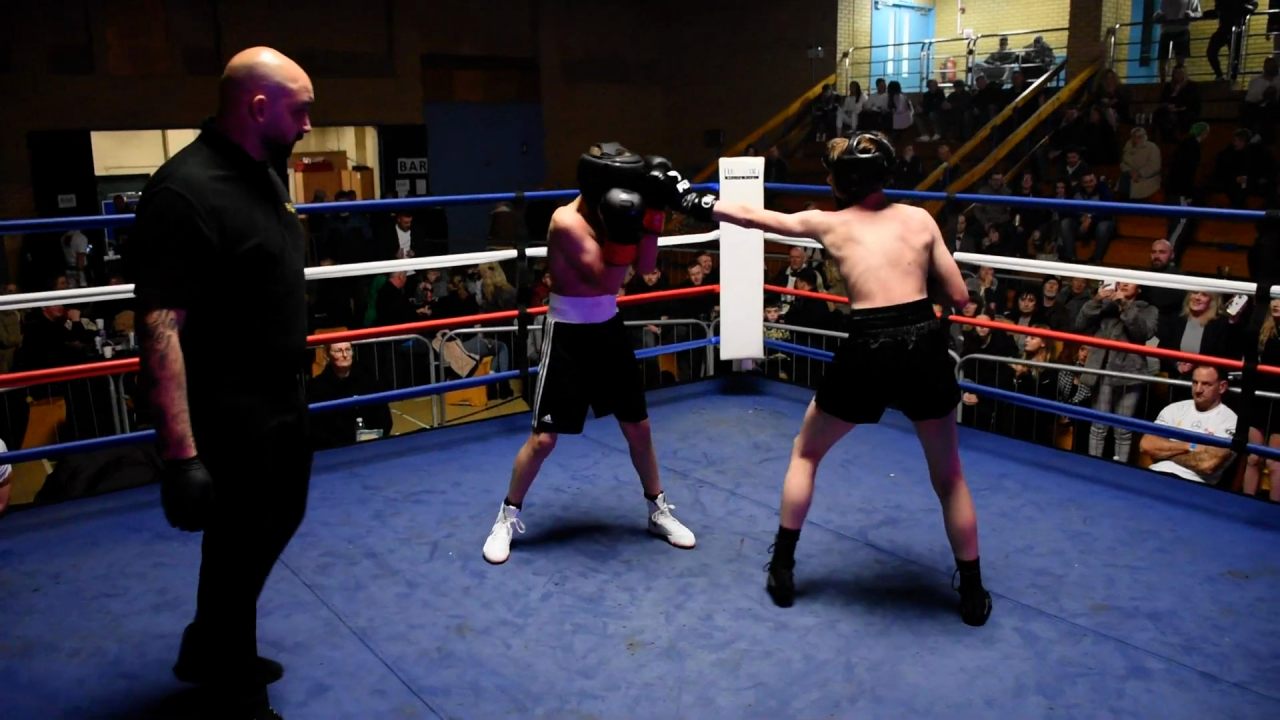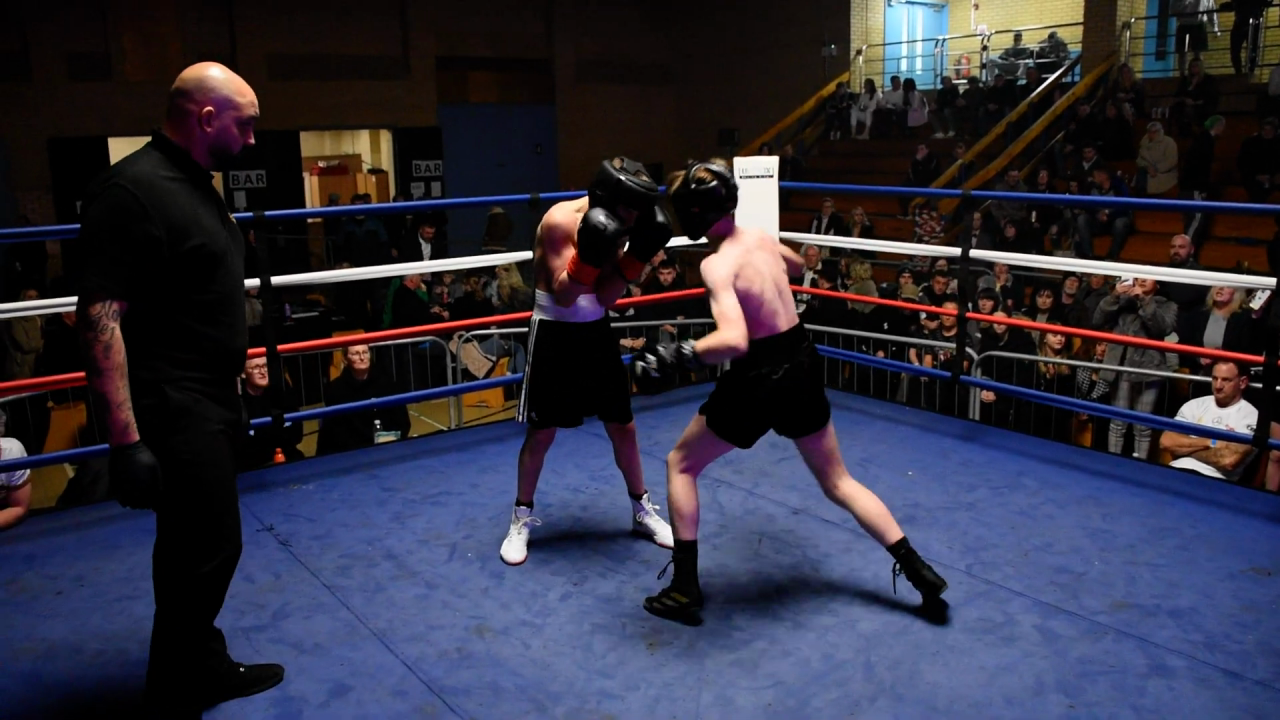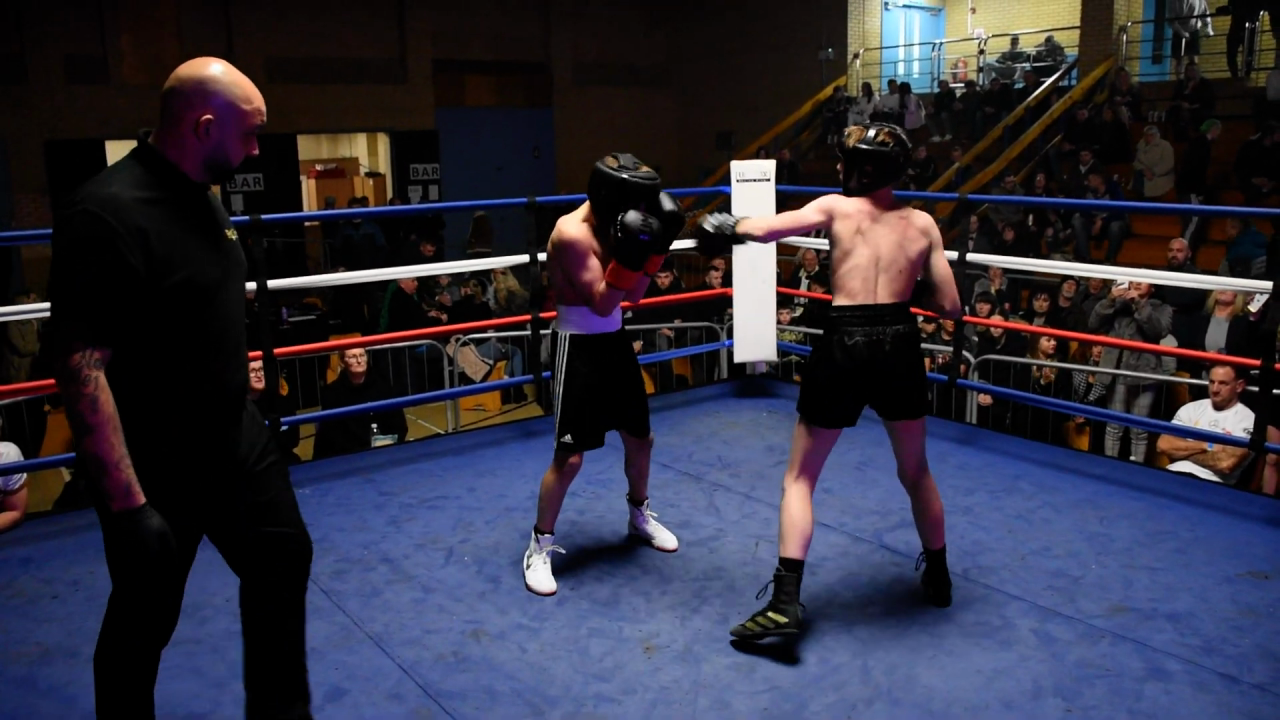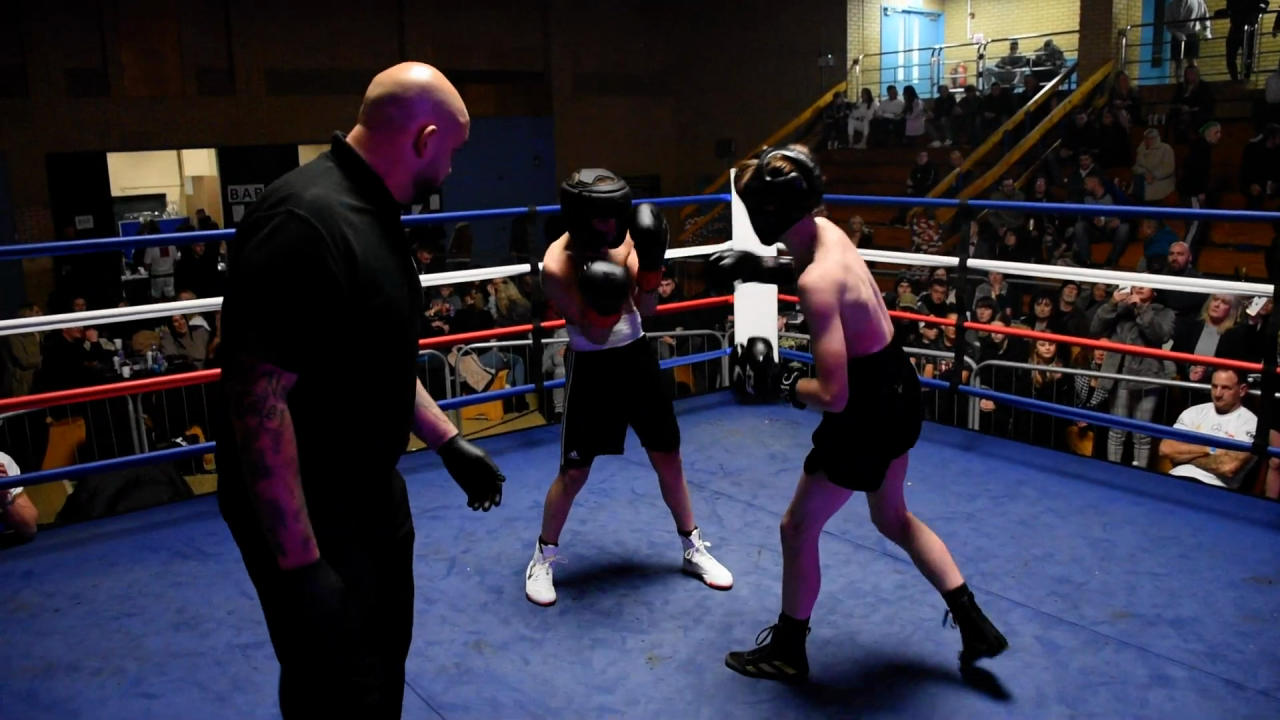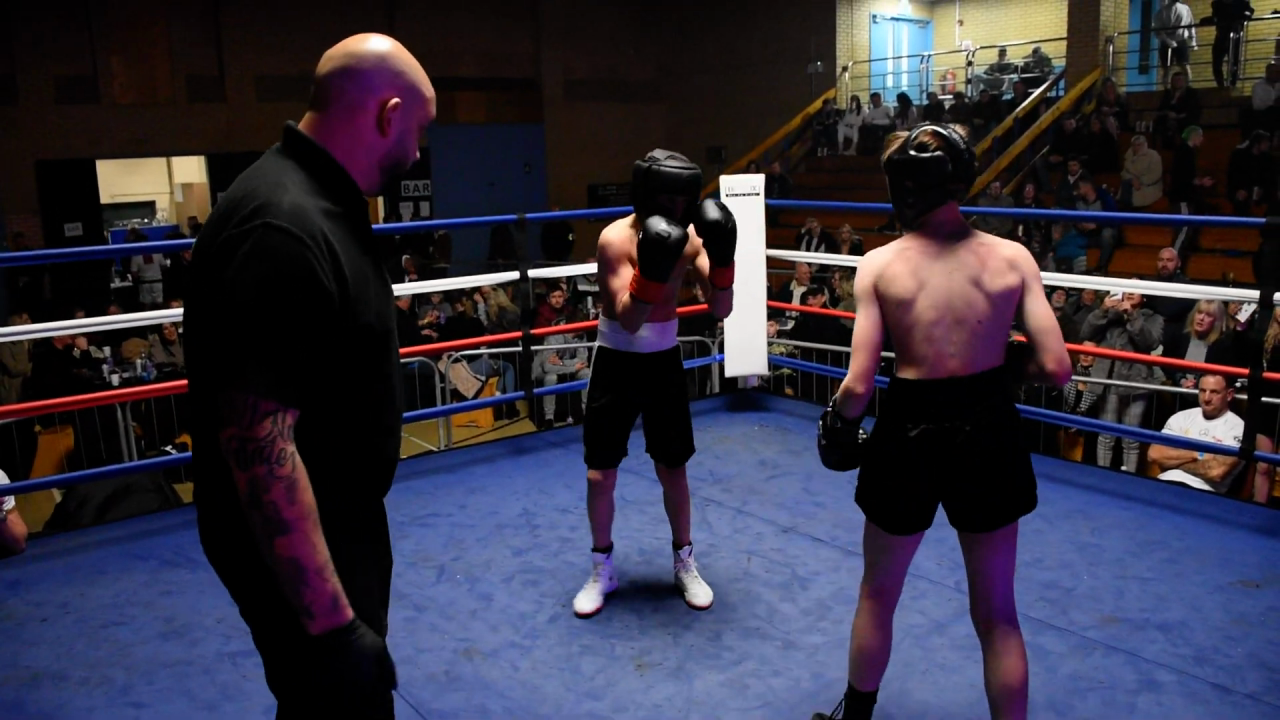
dt=0.7s
person 1, frame 1
left shoulder: (266, 175)
right shoulder: (185, 191)
right elbow: (160, 329)
left wrist: (292, 382)
right wrist: (181, 452)
left hip: (274, 399)
right hip: (227, 410)
left knee: (277, 523)
right knee: (237, 546)
left ankle: (209, 652)
person 1, frame 2
left shoulder: (197, 185)
right shoulder: (132, 189)
right elbow: (100, 319)
left wrist: (234, 399)
right wrist: (125, 438)
left hip: (208, 401)
right hip: (171, 409)
left knee: (190, 544)
right knee: (210, 550)
person 1, frame 3
left shoulder: (203, 197)
right shoulder: (108, 215)
right elbow: (81, 372)
right wrist: (131, 502)
left hip: (236, 433)
right hip: (154, 458)
left knee: (282, 564)
right knee: (144, 617)
person 1, frame 4
left shoulder: (375, 213)
right shoulder: (307, 221)
right elbow: (259, 396)
left wrist: (449, 442)
right wrist: (299, 561)
left hip: (370, 489)
right hip: (308, 510)
left knee: (383, 653)
person 1, frame 5
left shoulder: (325, 210)
right shoulder: (281, 232)
right elbow: (258, 446)
right wrist: (330, 623)
left hip: (337, 522)
right hip: (302, 545)
person 2, frame 1
left shoulder: (829, 223)
right shoulder: (919, 220)
left elbow: (752, 217)
right elbow: (959, 296)
left wrist: (692, 199)
left hip: (868, 350)
right hip: (925, 345)
left knee: (805, 455)
right knee: (948, 476)
left ankle: (781, 571)
right ankle: (973, 592)
person 2, frame 2
left shoulder: (719, 265)
right shoulder: (761, 237)
left elbow: (734, 340)
right elbow: (796, 266)
left wrist: (674, 355)
left hip: (760, 378)
right hip: (800, 369)
left knee: (681, 464)
right knee: (838, 483)
left ankle: (685, 587)
right ankle: (918, 570)
person 2, frame 3
left shoulder: (838, 209)
right shoulder: (923, 224)
left elbow: (764, 227)
right elbow: (949, 305)
left wrist: (717, 229)
left hip: (843, 352)
right hip: (901, 348)
left knee: (799, 479)
right knee: (915, 474)
left ankle: (784, 606)
right ankle: (937, 578)
person 2, frame 4
left shoulder: (817, 280)
right shoulder: (824, 230)
left elbow: (834, 396)
left wrist: (777, 382)
right wrist: (761, 265)
left hip: (869, 411)
right hip: (888, 401)
left knee: (798, 527)
right knee: (893, 519)
left ankle: (787, 649)
right ankle: (975, 625)
person 2, frame 5
left shoulder: (880, 266)
right shoulder: (1012, 258)
left elbow: (858, 386)
right elbow: (1055, 369)
left wrist: (838, 422)
right wrist: (998, 365)
left hip: (910, 438)
right hip: (988, 437)
left knee: (878, 593)
right knee: (995, 612)
person 3, frame 1
left shoulder: (610, 215)
right shoulder: (568, 222)
left elbow: (645, 266)
right elbow: (614, 279)
left wrist: (653, 209)
right wrist: (621, 234)
left hip: (608, 329)
right hip: (569, 336)
left knee: (638, 427)
right knee: (544, 437)
left ankle: (659, 510)
right ankle: (508, 517)
person 3, frame 2
left shoulder: (609, 227)
right shoulder: (560, 220)
left elbow: (607, 298)
right elbow: (564, 294)
left wrist: (640, 251)
right wrist: (591, 253)
left hip: (595, 331)
right hip: (554, 333)
left knee: (623, 428)
right knee: (541, 433)
left ankle: (643, 510)
right ankle: (522, 519)
person 3, frame 3
left shoulder: (613, 226)
right shoulder: (572, 233)
left elbow: (633, 296)
right elbow: (602, 305)
left wrist: (654, 245)
right wrist: (627, 259)
left hip: (614, 342)
right hip: (579, 348)
left knee: (639, 437)
right knee: (570, 457)
left ankle: (638, 513)
right ankle: (540, 546)
person 3, frame 4
left shoulder: (624, 238)
right shoulder: (557, 265)
left elbow: (646, 310)
right elbow: (595, 335)
left wrist: (653, 261)
right wrist: (602, 303)
left hip: (634, 353)
right hip: (590, 365)
left knee: (668, 458)
right knee: (574, 471)
left ankle: (693, 548)
right ankle: (543, 559)
person 3, frame 5
left shoulder: (689, 237)
right shoulder: (615, 240)
left elbow: (722, 308)
right elbow: (628, 319)
left wrist: (723, 255)
right wrist: (651, 269)
left hip: (664, 363)
right hip: (616, 364)
left knee: (673, 472)
right knee: (601, 476)
left ankle: (684, 563)
right ankle: (602, 567)
